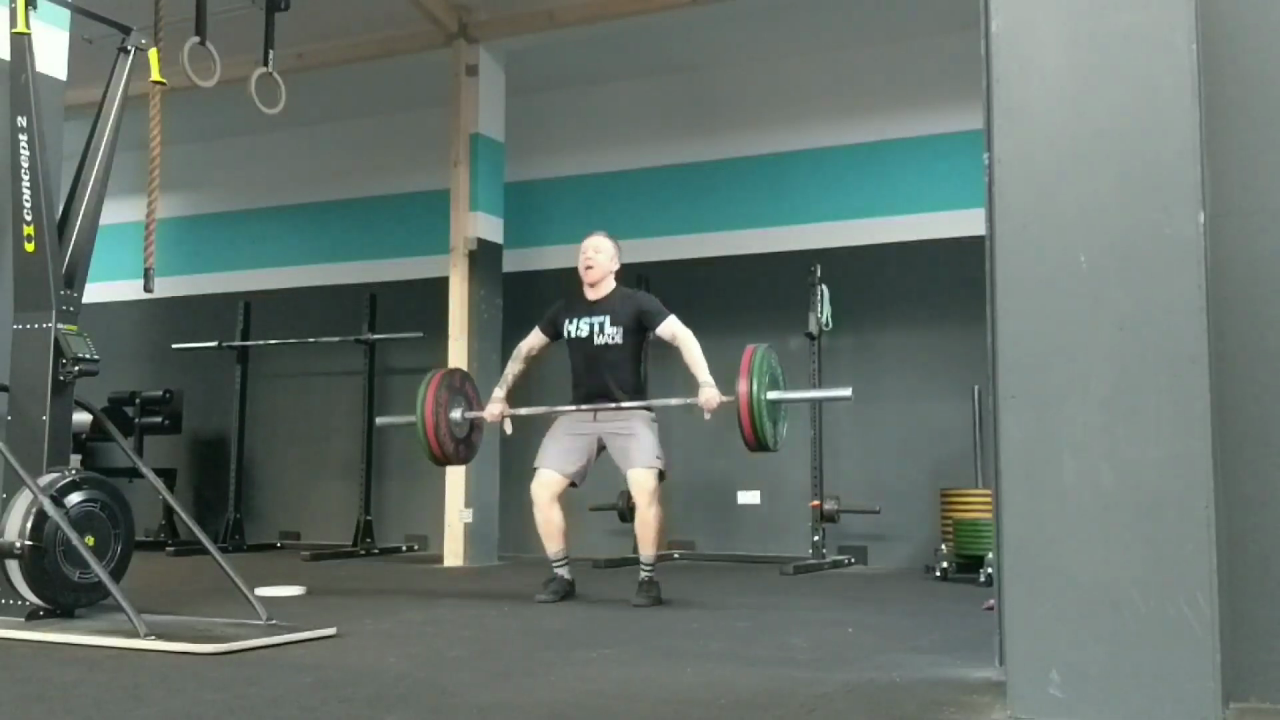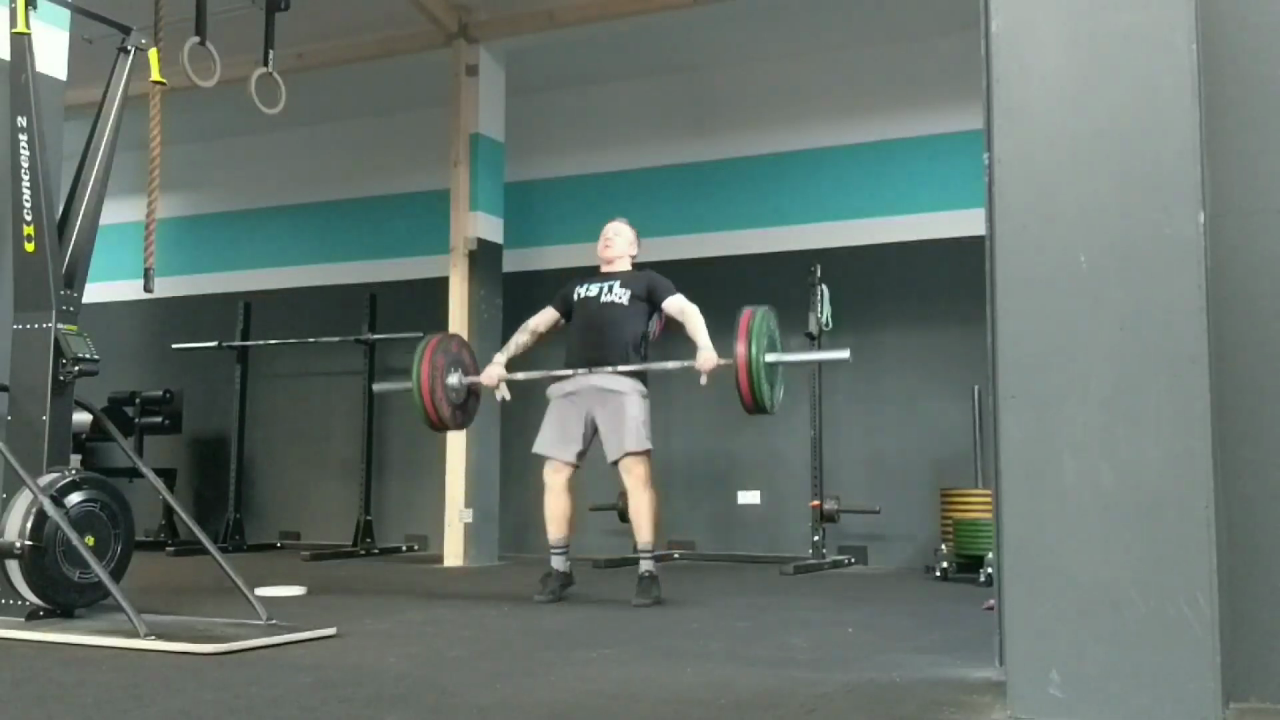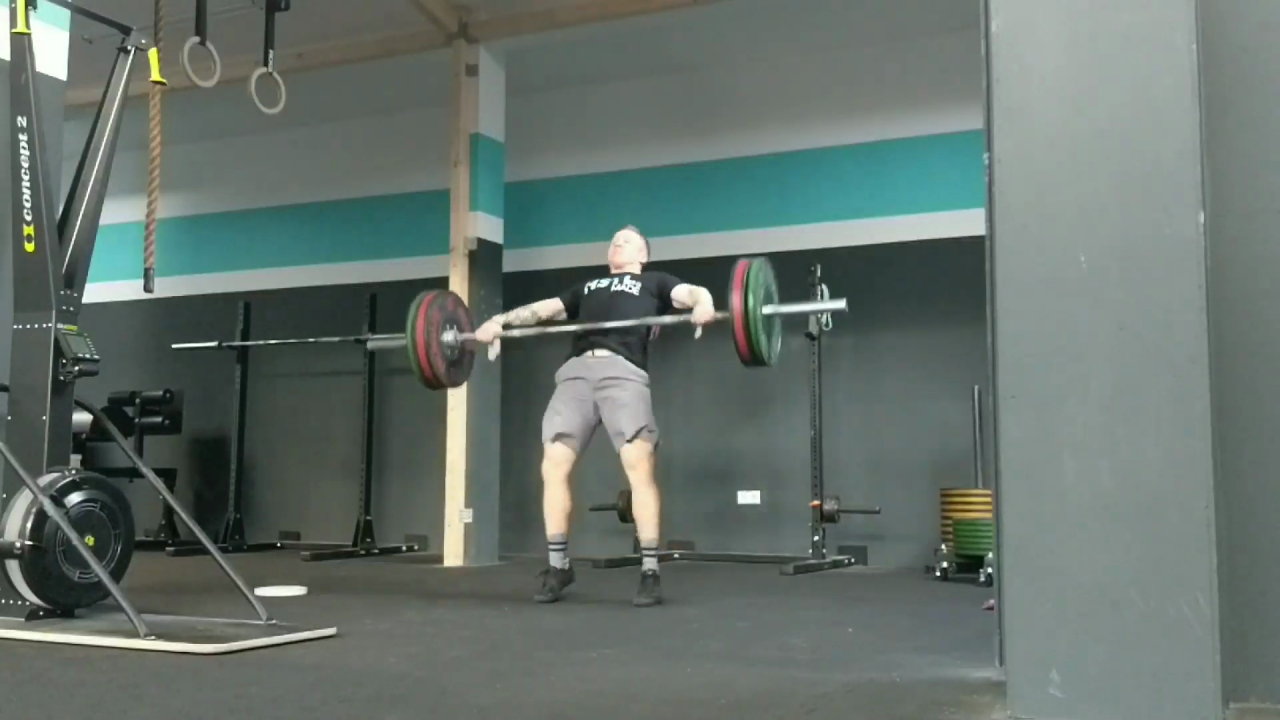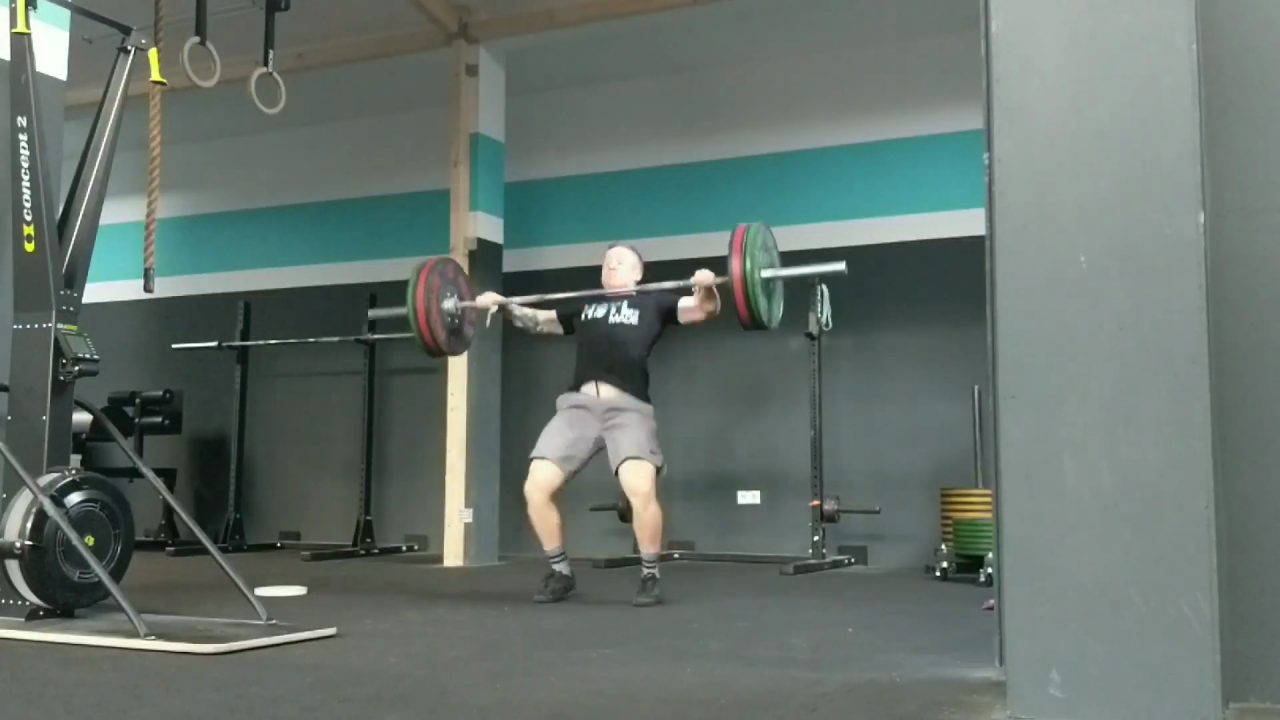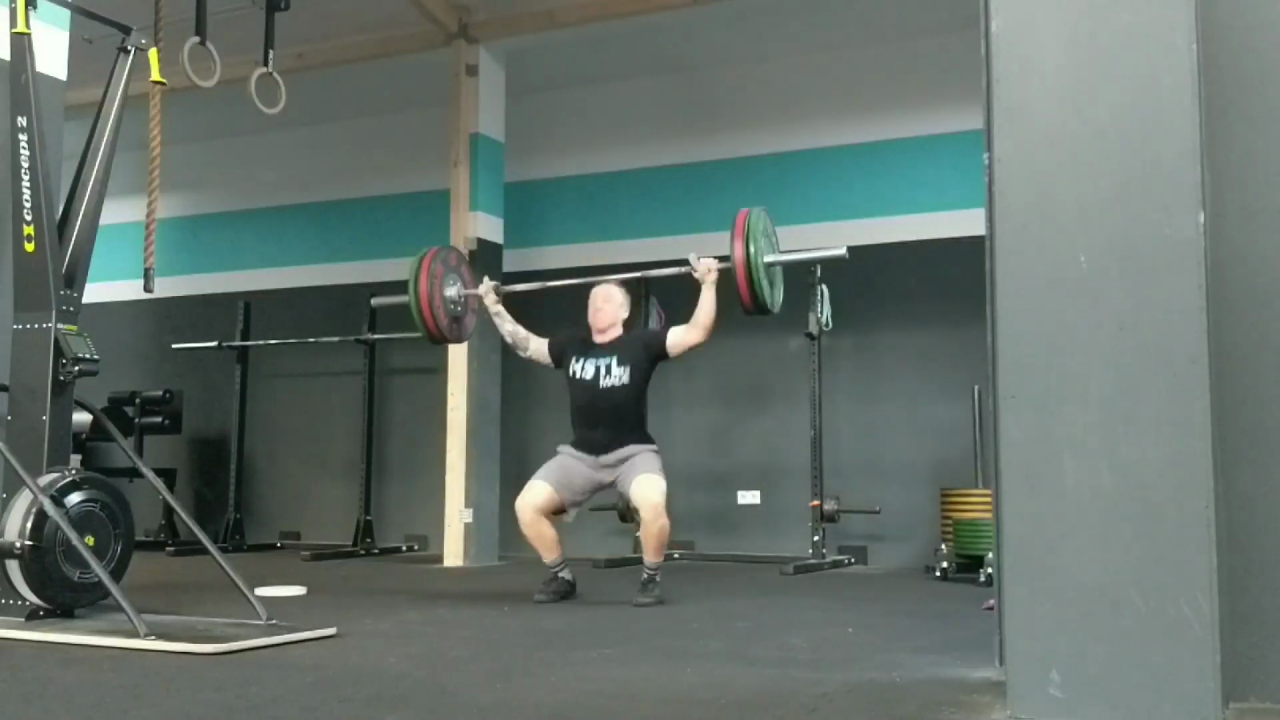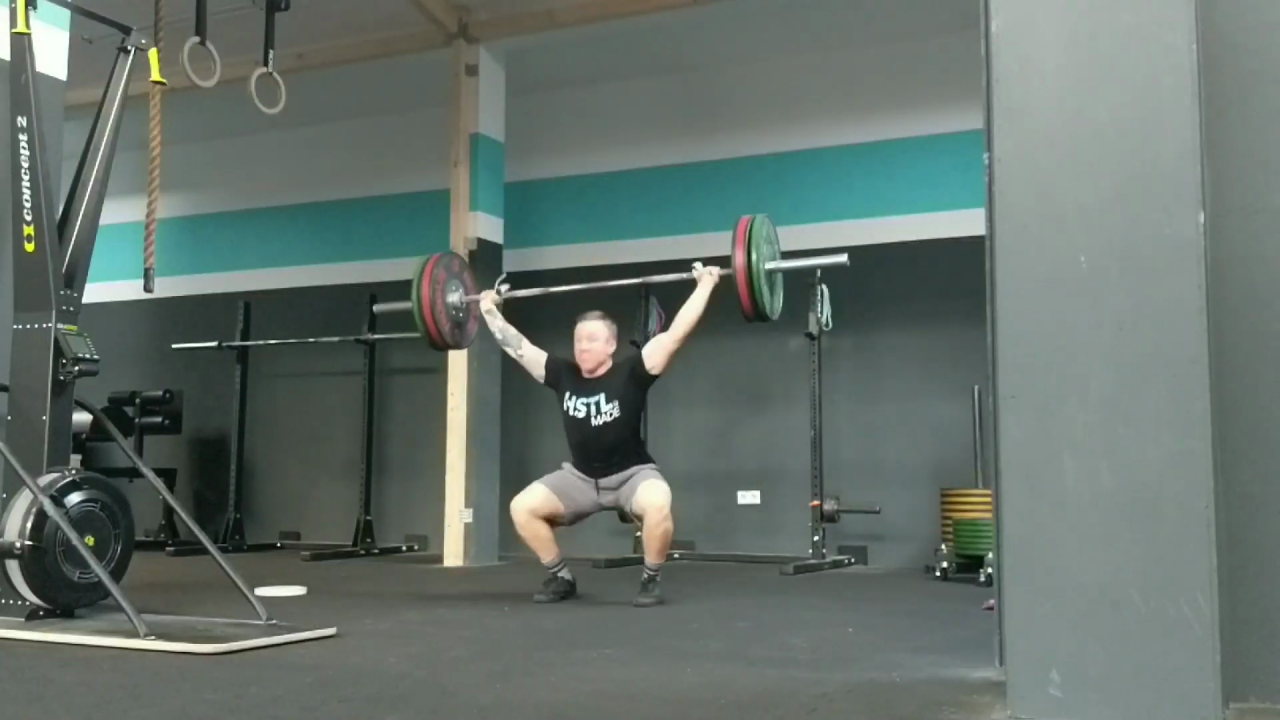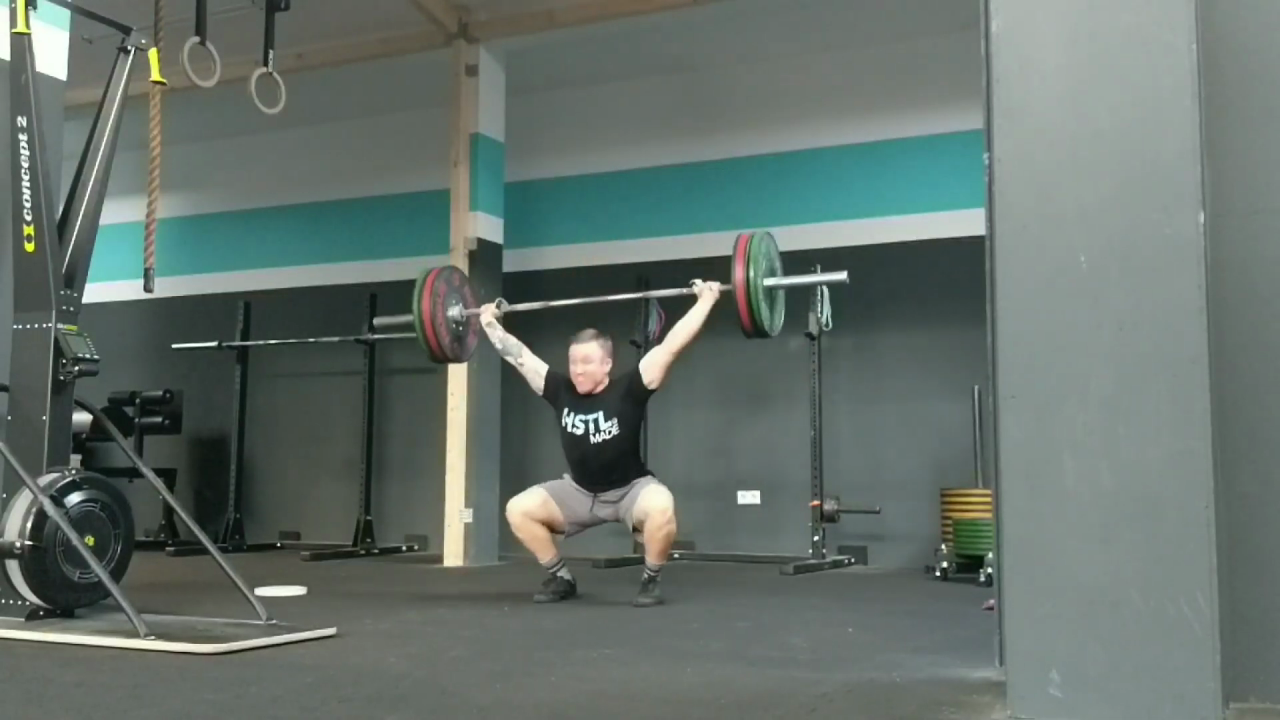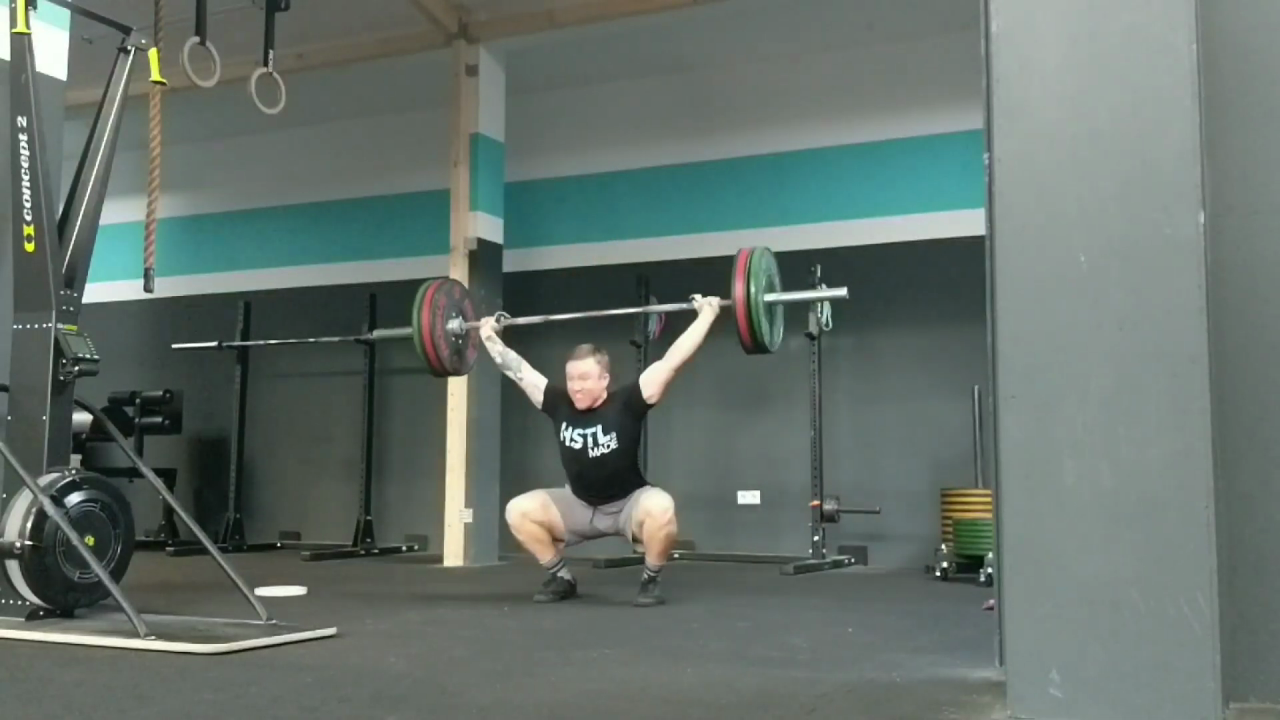
dt=0.1s
person 1, frame 1
left shoulder: (635, 302)
right shoulder: (564, 309)
left elbow: (682, 337)
right elbow: (526, 348)
left wrist: (706, 384)
right wrist: (499, 395)
left hip: (629, 413)
right hip: (579, 414)
left knee: (645, 490)
right knee: (542, 490)
left ankle: (648, 578)
right ankle: (561, 575)
person 1, frame 2
left shoulder: (646, 281)
right shoulder: (578, 286)
left elbow: (686, 311)
right elbow: (537, 323)
left wrist: (705, 347)
right wrist: (500, 360)
left hip: (621, 387)
right hip: (570, 387)
left knee: (636, 477)
right knee: (554, 478)
left ankle: (647, 573)
right ankle: (559, 569)
person 1, frame 3
left shoulder: (654, 283)
right shoulder: (587, 286)
left elbow: (692, 295)
right elbow: (540, 310)
left wrist: (704, 304)
right wrist: (500, 321)
left hip: (623, 377)
right hip: (575, 375)
left knee: (639, 469)
right knee: (554, 470)
left ankle: (650, 572)
right ankle: (558, 567)
person 1, frame 4
left shoulder: (652, 303)
right shoulder: (584, 308)
left elbow: (702, 310)
right elbow: (535, 320)
left wrist: (707, 288)
right wrist: (500, 302)
left hip: (626, 409)
right hip: (577, 406)
left knee: (641, 490)
right knee: (536, 487)
left ankle: (650, 577)
right ankle: (560, 572)
person 1, frame 5
left shoulder: (640, 344)
right shoulder: (572, 347)
left elbow: (697, 332)
right elbow: (524, 341)
left wrist: (708, 282)
right wrist: (494, 304)
left hip: (631, 452)
right hip: (580, 454)
left knee: (652, 502)
right knee: (527, 505)
left ankle: (651, 579)
right ankle: (562, 577)
person 1, frame 6
left shoulder: (630, 375)
right shoulder: (562, 375)
left elbow: (675, 334)
right elbow: (519, 347)
left wrist: (705, 284)
right wrist: (489, 309)
left hip: (631, 475)
right hip: (581, 478)
left knee: (657, 505)
right knee: (523, 508)
left ankle: (650, 580)
right ankle: (561, 577)
person 1, frame 7
left shoulder: (629, 391)
right shoulder: (560, 390)
left elbow: (671, 346)
right elbow: (520, 357)
left wrist: (706, 299)
right wrist: (490, 322)
left hip: (629, 488)
right hip: (580, 491)
left knee: (660, 508)
right knee: (518, 509)
left ankle: (651, 580)
right ankle: (561, 577)
person 1, frame 8
left shoulder: (627, 405)
right shoulder: (558, 404)
left elbow: (671, 362)
right elbow: (519, 369)
left wrist: (706, 315)
right wrist: (488, 335)
left hip: (628, 505)
right hip: (580, 506)
left knee: (660, 509)
right knee: (518, 511)
left ankle: (651, 580)
right ankle: (561, 577)
